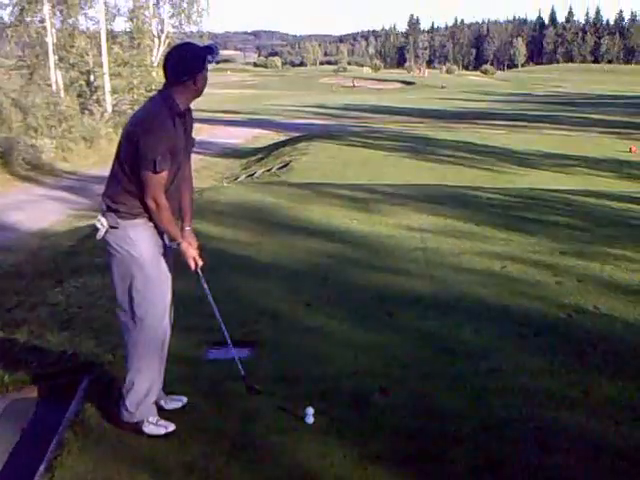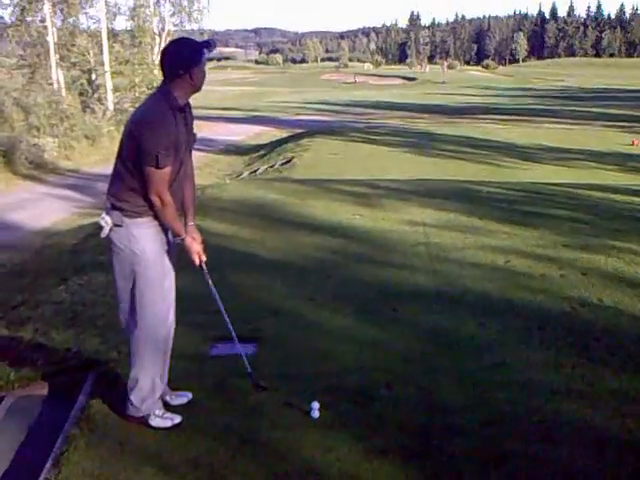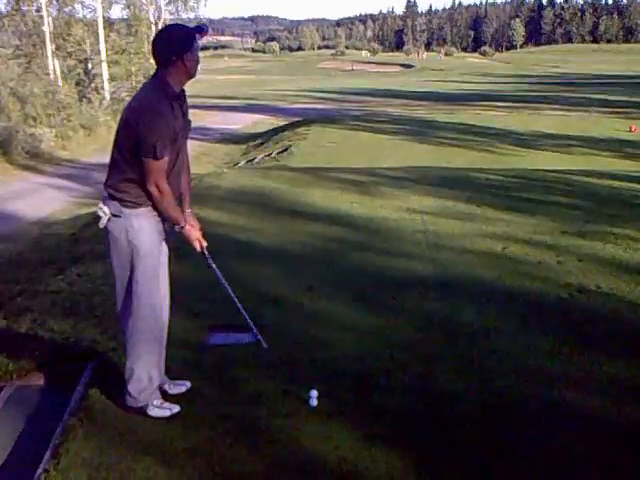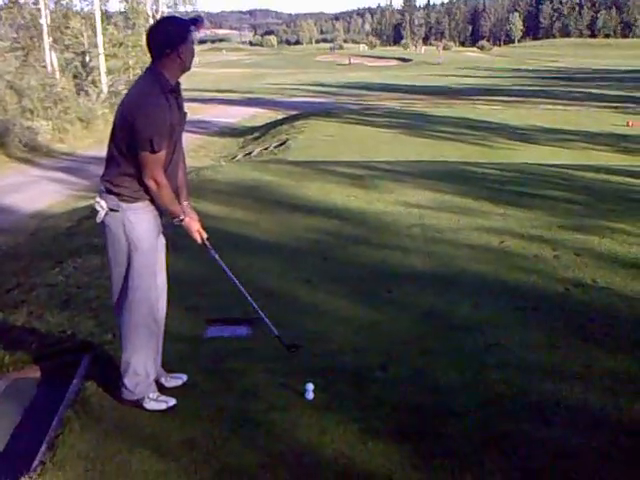
dt=0.2s
person 1, frame 1
left shoulder: (182, 114)
right shoulder: (155, 123)
left elbow: (184, 173)
right elbow: (154, 198)
left wrist: (187, 228)
right wrist: (180, 241)
left hip: (151, 224)
right hip: (130, 226)
left knee: (160, 314)
right knee: (148, 319)
left ankle: (152, 392)
right ankle: (137, 408)
person 1, frame 2
left shoulder: (182, 110)
right shoulder: (157, 120)
left elbow: (186, 168)
right elbow: (157, 194)
left wrist: (191, 224)
right wrist: (184, 237)
left hip: (155, 221)
right hip: (134, 224)
left knee: (162, 312)
right knee: (151, 316)
left ankle: (157, 388)
right ankle: (142, 403)
person 1, frame 3
left shoulder: (176, 96)
right shoulder: (153, 109)
left elbow: (181, 156)
right elbow: (155, 184)
left wrist: (188, 211)
right wrist: (183, 225)
left hip: (150, 211)
right hip: (132, 214)
left knee: (157, 301)
right knee: (145, 305)
left ankle: (154, 376)
right ankle: (140, 393)
person 1, frame 4
left shoulder: (170, 89)
right shoulder: (149, 102)
left elbow: (176, 150)
right elbow: (152, 177)
left wrist: (185, 203)
right wrist: (182, 217)
left hip: (147, 205)
right hip: (130, 208)
left knee: (154, 294)
right knee: (141, 298)
left ankle: (151, 369)
right ankle: (137, 385)
